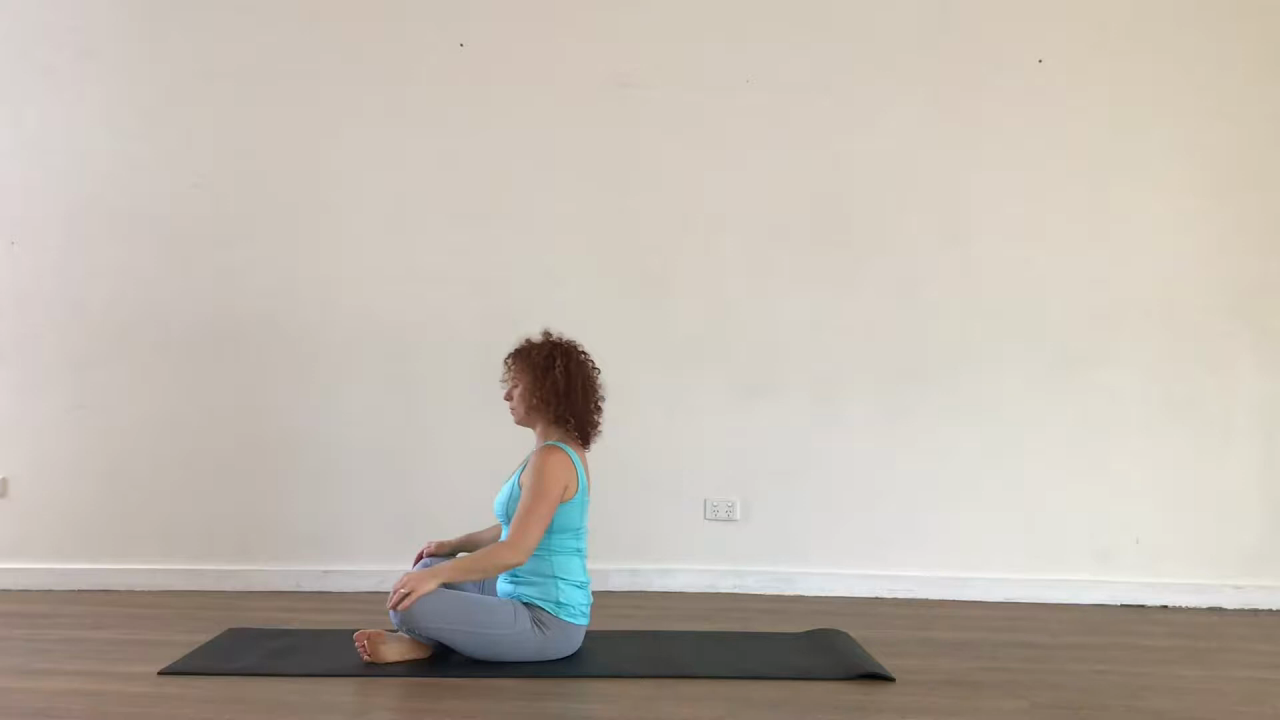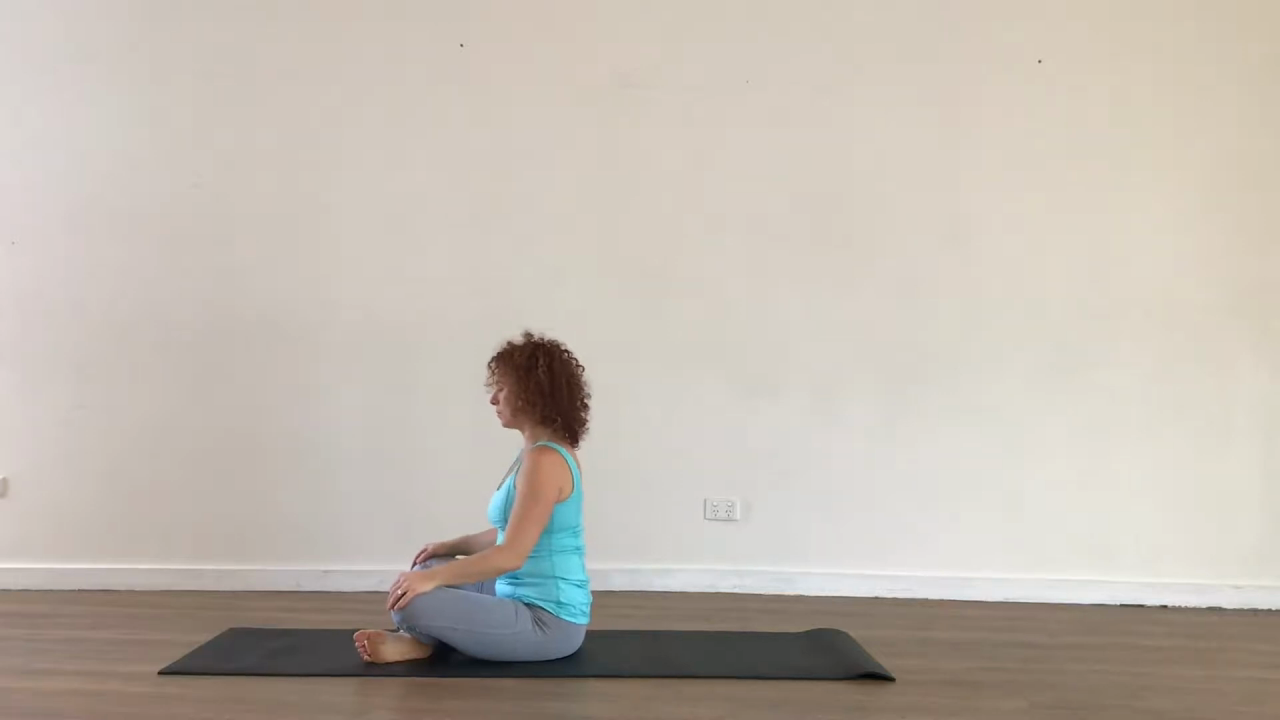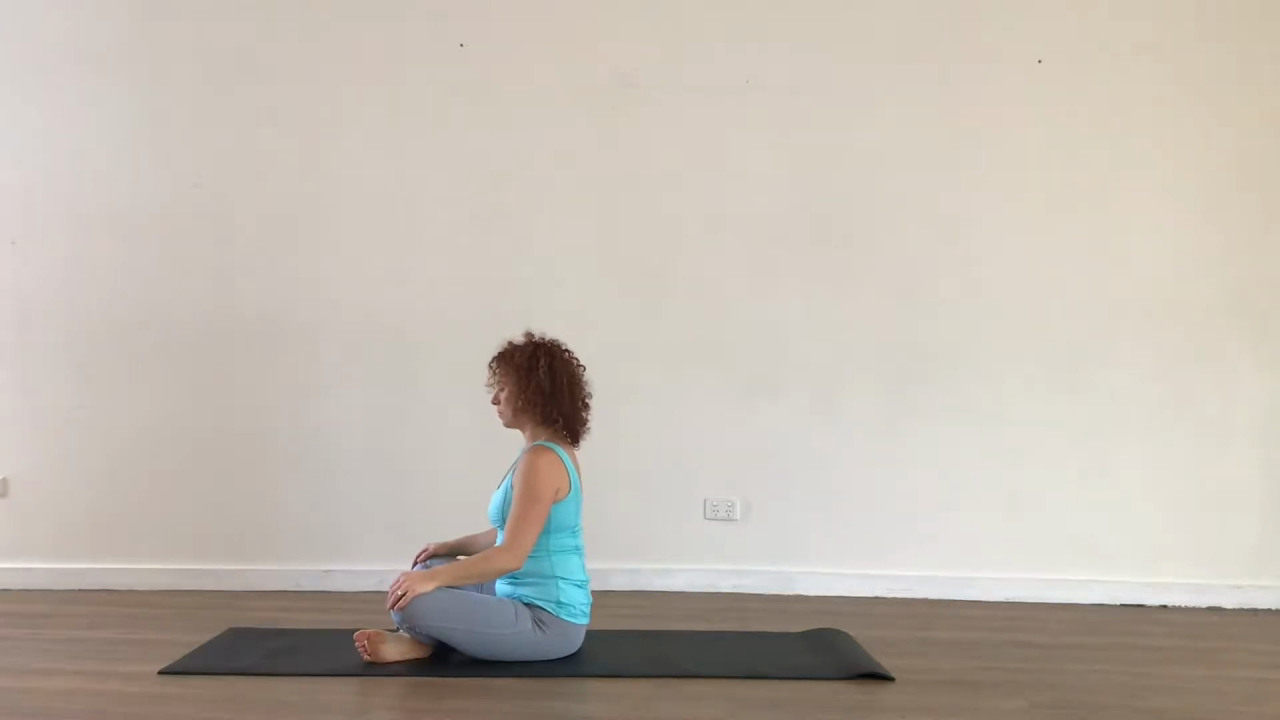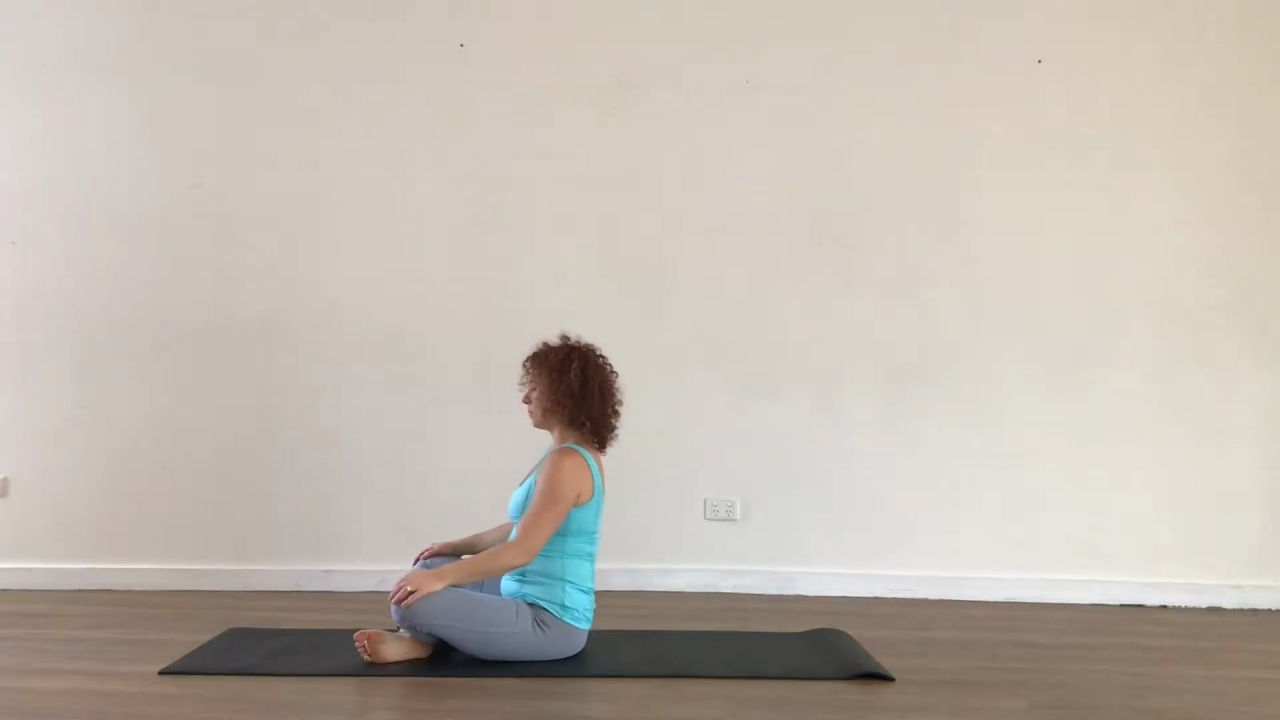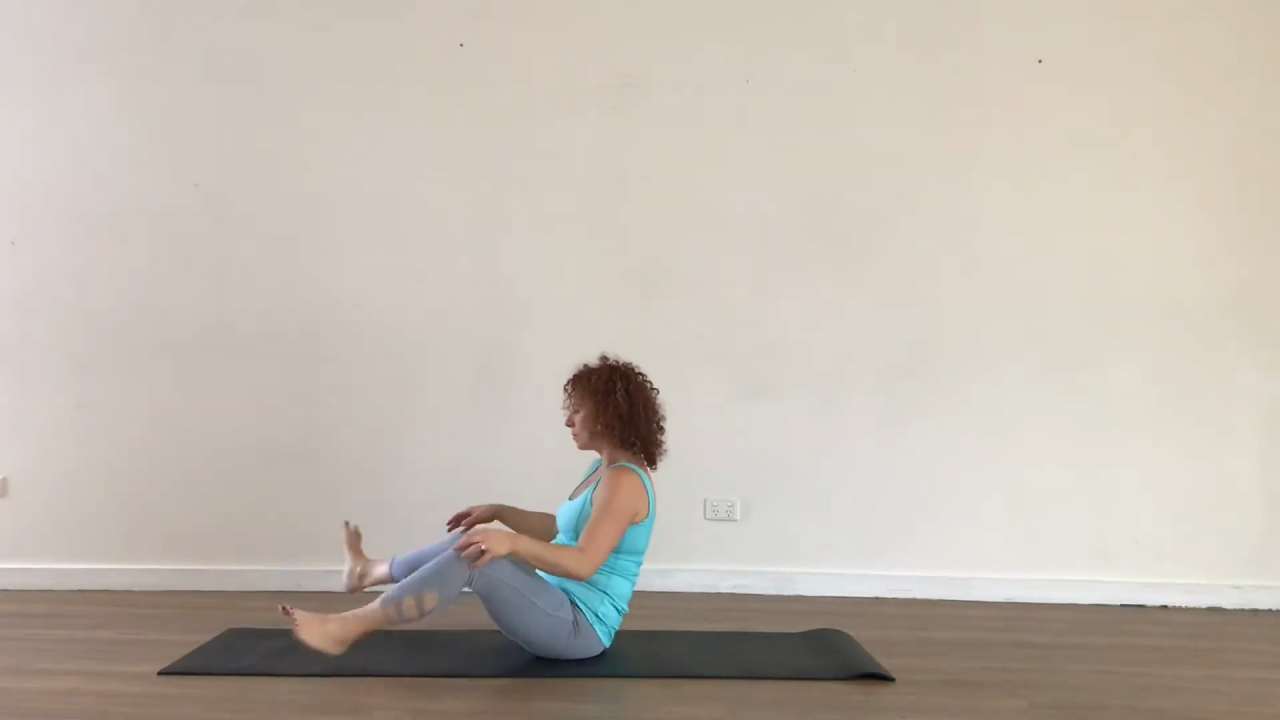
dt=0.7s
person 1, frame 1
left shoulder: (552, 460)
right shoulder: (558, 452)
left elbow: (515, 552)
right elbow: (515, 529)
left wrist: (437, 575)
right wrist: (454, 544)
left hip: (547, 623)
right hip: (532, 601)
left knee: (411, 604)
right knee: (430, 567)
left ankle: (421, 642)
person 1, frame 2
left shoulder: (544, 461)
right shoulder: (546, 452)
left elbow: (512, 555)
right elbow: (513, 534)
left wrist: (434, 578)
right wrist: (450, 546)
left hip: (547, 623)
right hip: (531, 601)
left knee: (412, 600)
right knee: (430, 566)
left ankle: (420, 642)
person 1, frame 3
left shoulder: (541, 461)
right shoulder: (552, 452)
left elbow: (511, 556)
right elbow: (512, 535)
left wrist: (434, 578)
right wrist: (451, 547)
left hip: (547, 622)
right hip: (533, 601)
left knee: (412, 600)
right knee: (430, 566)
left ankle: (419, 642)
person 1, frame 4
left shoulder: (566, 463)
right shoulder: (574, 455)
left elbow: (522, 552)
right elbow: (523, 529)
left wrist: (442, 577)
right wrist: (458, 546)
left hip: (549, 625)
right hip: (537, 604)
left knee: (412, 601)
right knee: (430, 564)
left ankle: (419, 641)
person 1, frame 5
left shoulder: (623, 481)
right shoulder: (606, 468)
left elbow: (583, 564)
right elbow: (558, 530)
left wrist: (510, 541)
right wrist: (497, 512)
left hip: (578, 626)
right hip: (563, 609)
left knee: (470, 560)
right knee: (464, 548)
left ankle: (344, 628)
right ankle: (371, 572)
